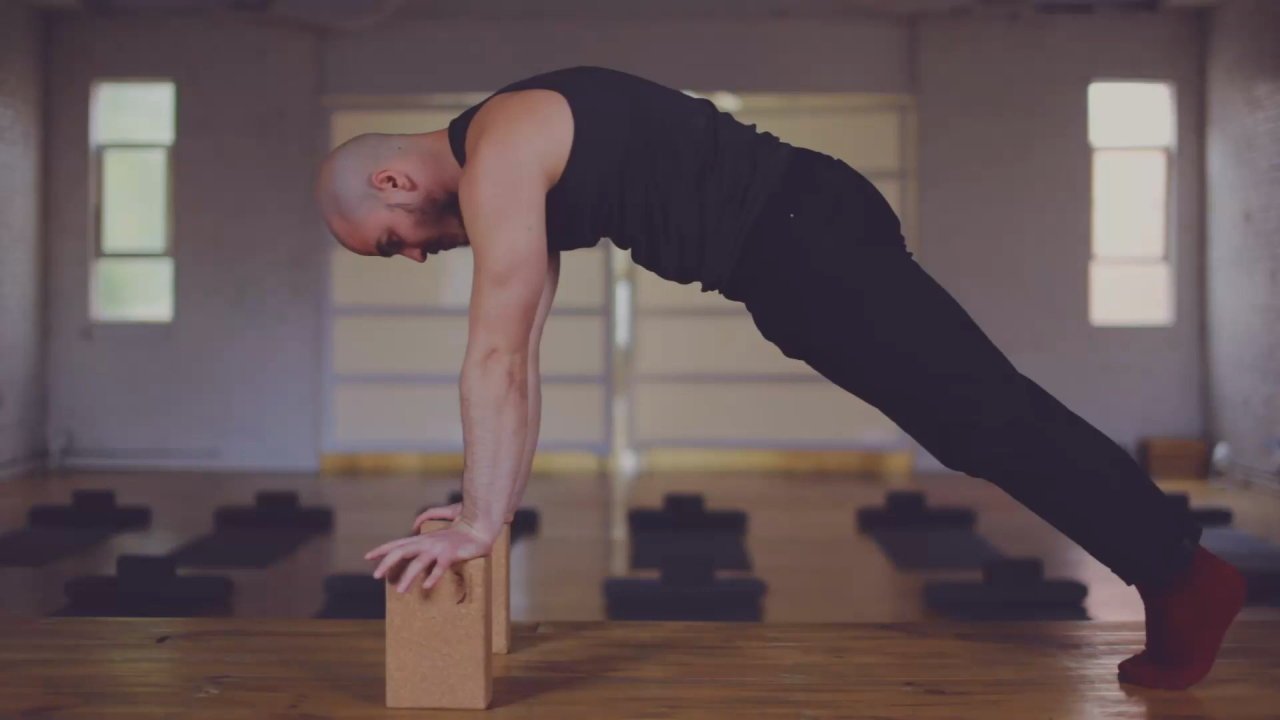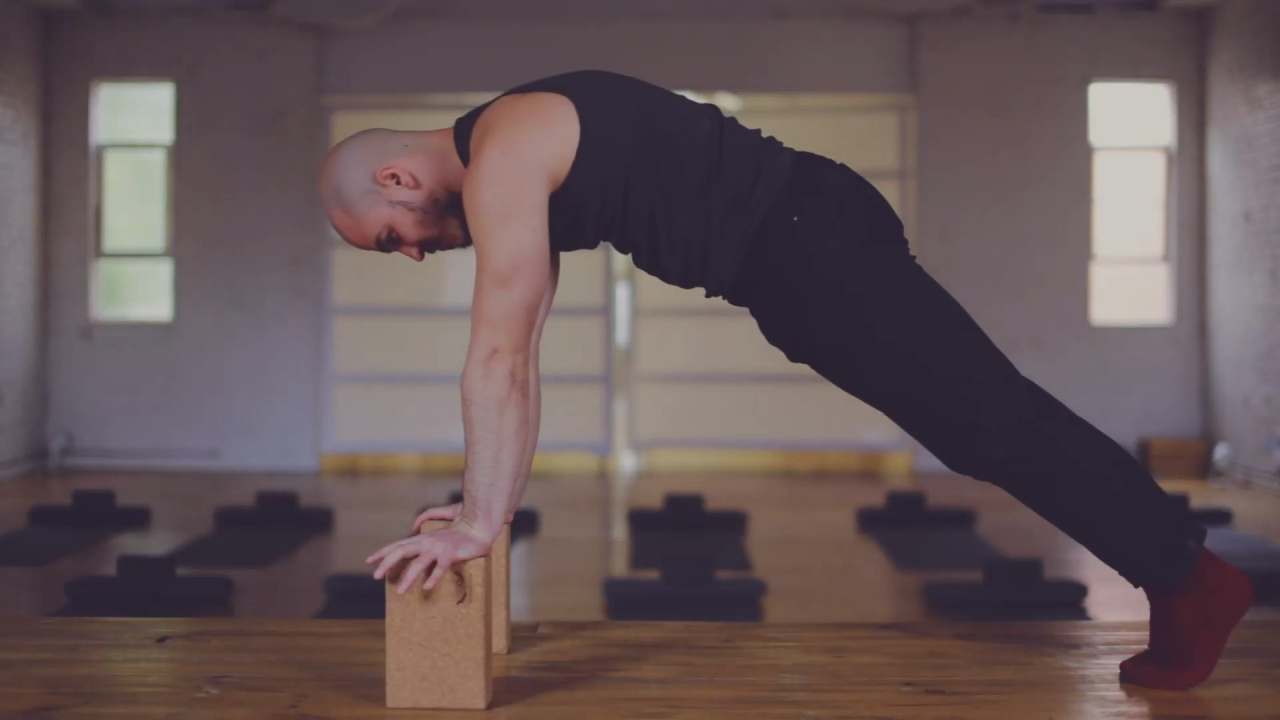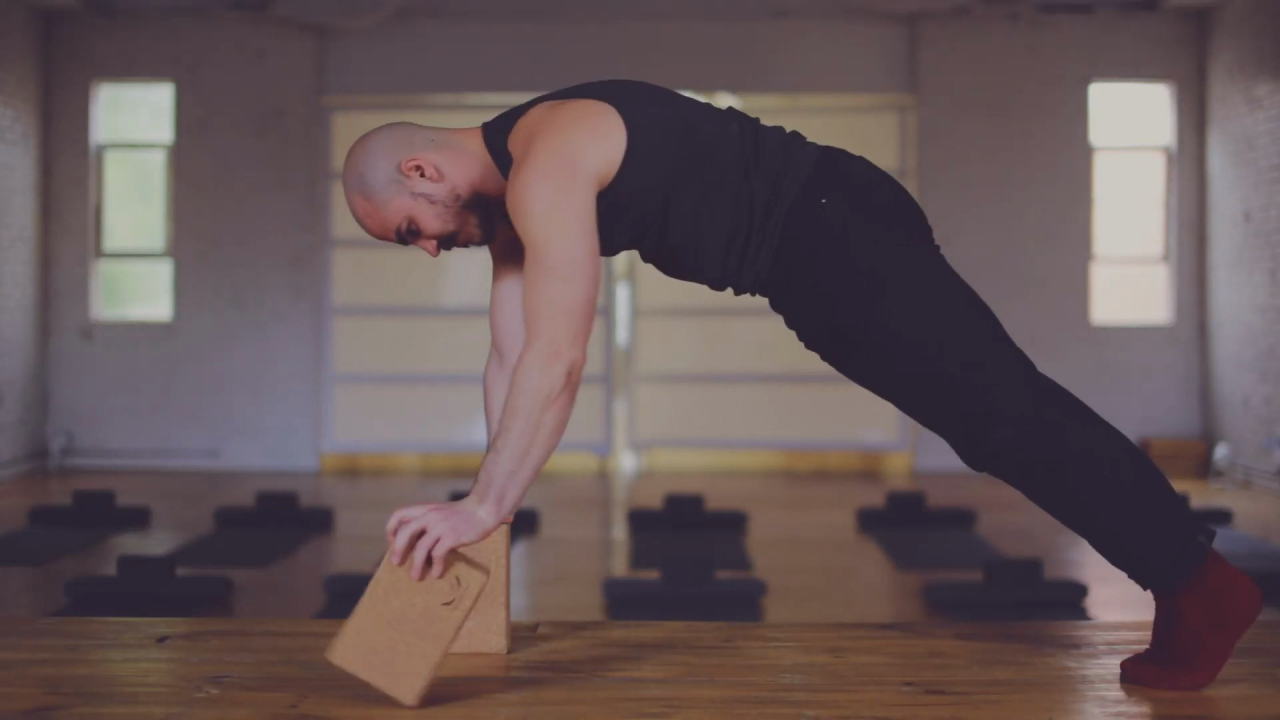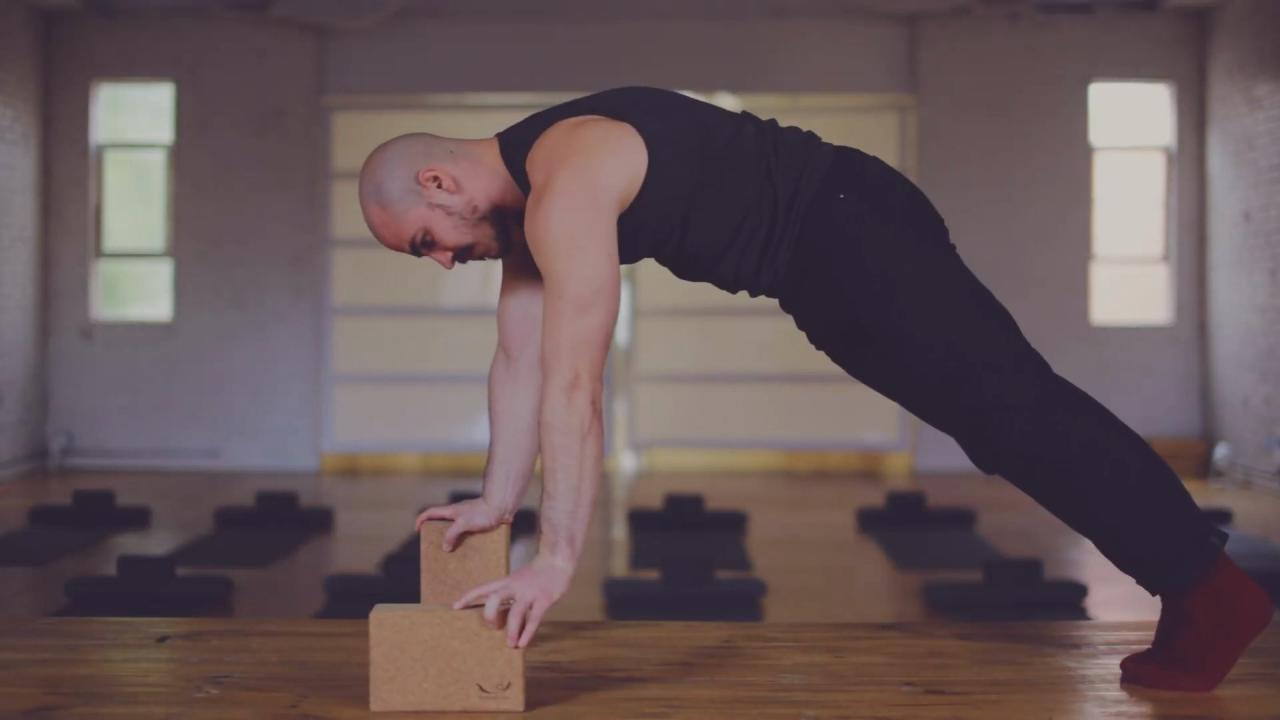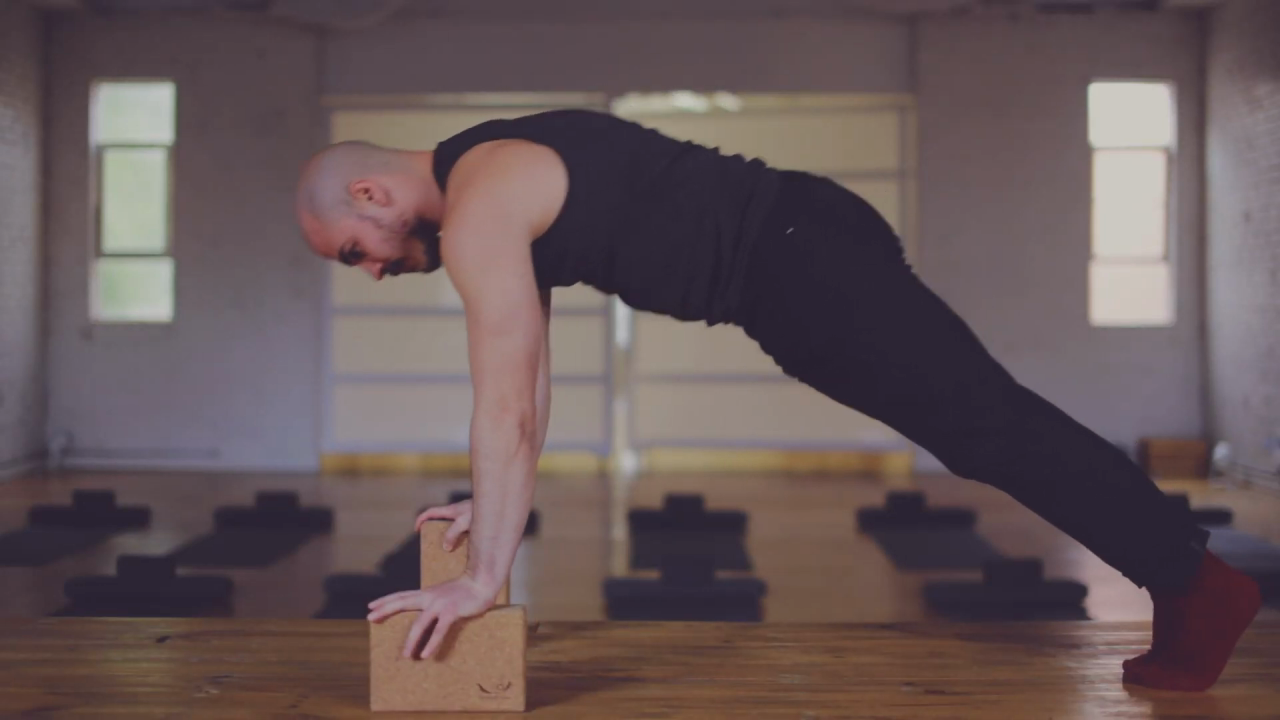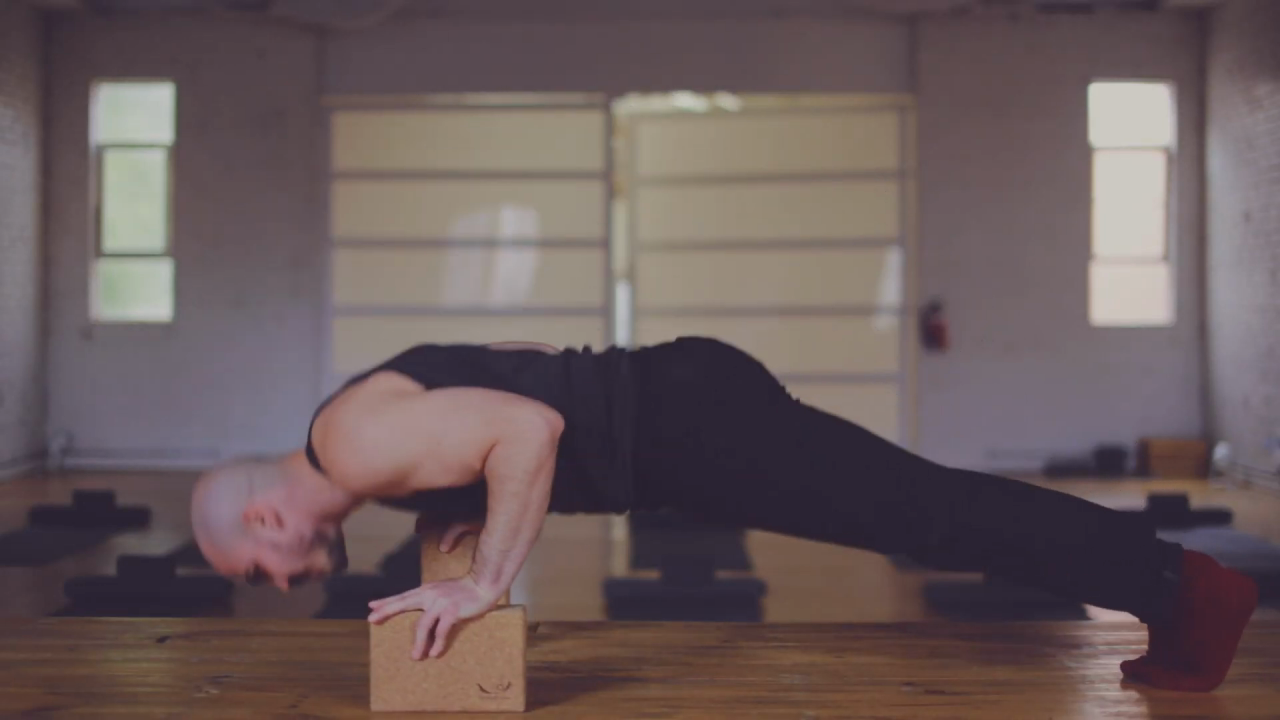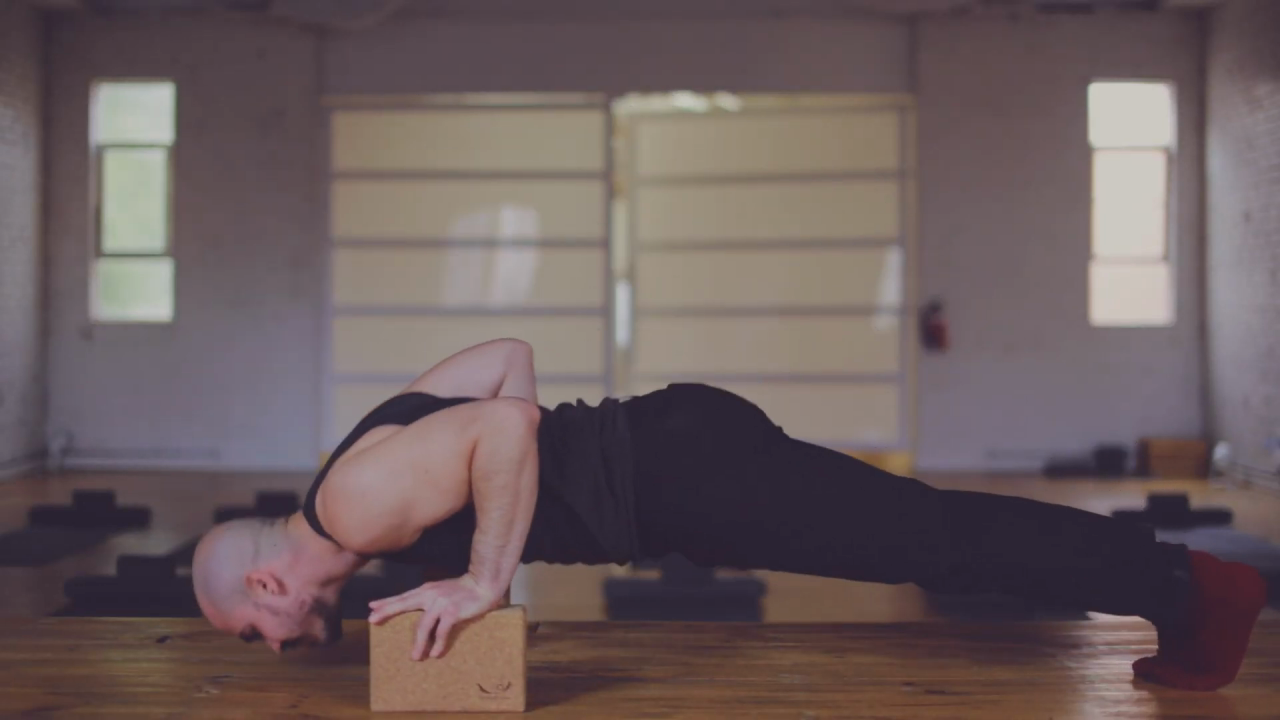
dt=0.5s
person 1, frame 1
left shoulder: (497, 159)
right shoulder: (514, 173)
left elbow: (494, 354)
right elbow: (518, 354)
left wrist: (477, 523)
right wrist: (491, 504)
left hip: (804, 235)
right hip: (791, 242)
left knee: (985, 415)
right knee: (975, 417)
left ankle: (1184, 576)
right ankle: (1170, 576)
person 1, frame 2
left shoulder: (501, 160)
right shoulder: (507, 176)
left elbow: (497, 355)
right elbow: (517, 354)
left wrist: (479, 523)
right wrist: (491, 502)
left hip: (808, 240)
right hip: (793, 250)
left knee: (990, 418)
right knee: (980, 422)
left ankle: (1190, 577)
right ankle: (1175, 580)
person 1, frame 3
left shoulder: (546, 165)
right shoulder: (516, 189)
left elbow: (557, 359)
right elbow: (515, 351)
left wrist: (482, 507)
right wrist: (491, 497)
left hip: (835, 229)
right hip: (810, 254)
left knee: (1007, 413)
right knee: (995, 418)
left ankle: (1200, 583)
right ankle: (1186, 586)
person 1, frame 4
left shoulder: (564, 188)
right shoulder: (520, 195)
left elbow: (573, 384)
right elbow: (521, 358)
left wrist: (556, 559)
right wrist: (496, 499)
left hip: (853, 228)
right hip: (824, 258)
left knee: (1022, 413)
right knee: (1007, 421)
right ankle: (1193, 588)
person 1, frame 5
left shoulder: (479, 207)
right shoulder: (481, 193)
left elbow: (505, 400)
right elbow: (522, 372)
left wrist: (483, 577)
right wrist: (493, 503)
left hip: (802, 257)
right hip: (787, 262)
left knee: (991, 428)
right knee: (982, 429)
left ankle: (1201, 590)
right ankle: (1186, 596)
person 1, frame 6
left shoulder: (352, 442)
right shoulder: (372, 420)
left elbow: (533, 426)
right elbow: (535, 364)
left wrist: (485, 581)
right wrist: (495, 514)
left hip: (691, 428)
right hip: (684, 403)
left knee: (941, 517)
right knee: (936, 510)
left ankle: (1186, 589)
right ankle: (1168, 584)
person 1, frame 7
left shoulder: (356, 504)
right shoulder: (372, 459)
left elbow: (506, 428)
right elbow: (511, 355)
left wrist: (485, 578)
left hip: (688, 478)
right hip: (681, 442)
left knee: (946, 541)
right knee: (942, 529)
left ankle: (1192, 589)
right ankle: (1178, 584)
